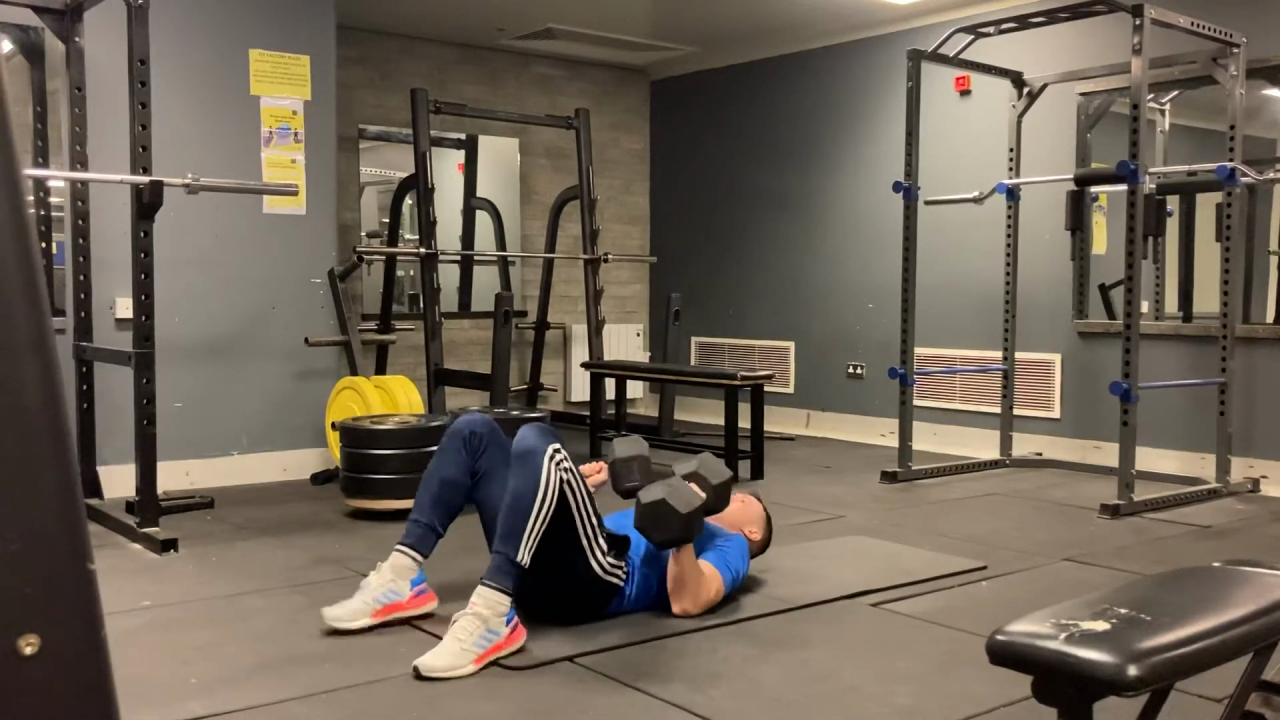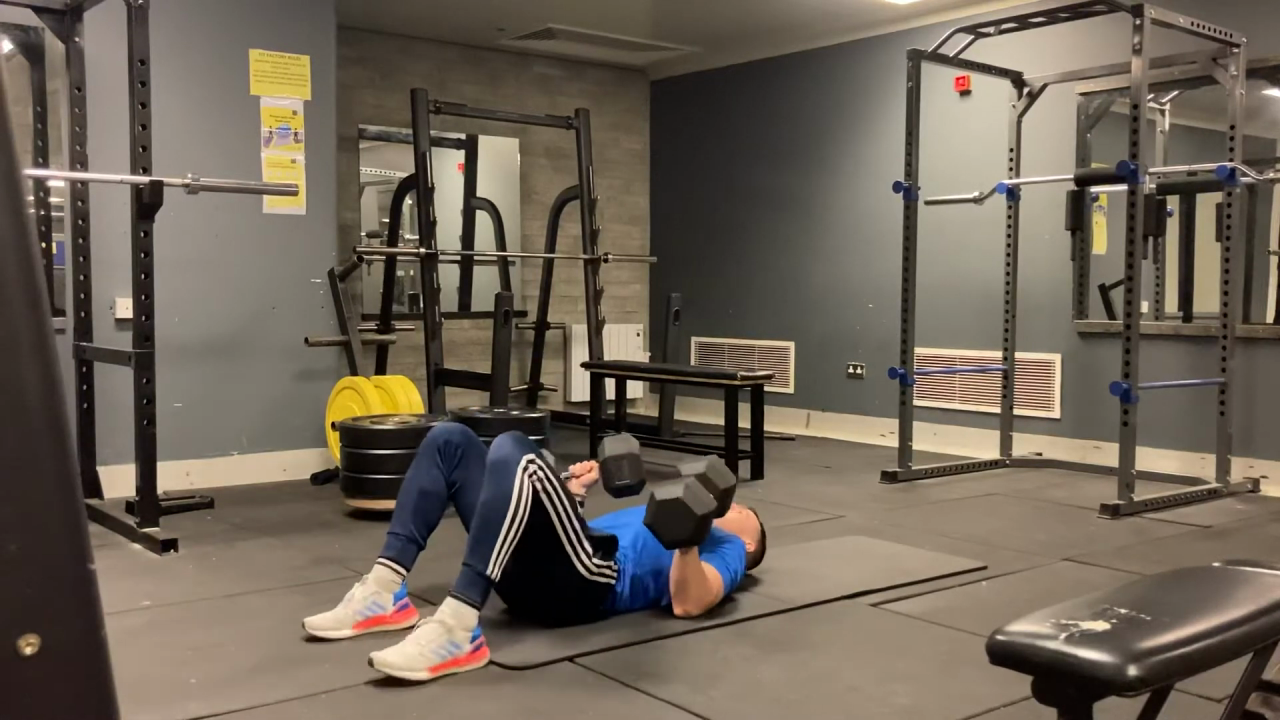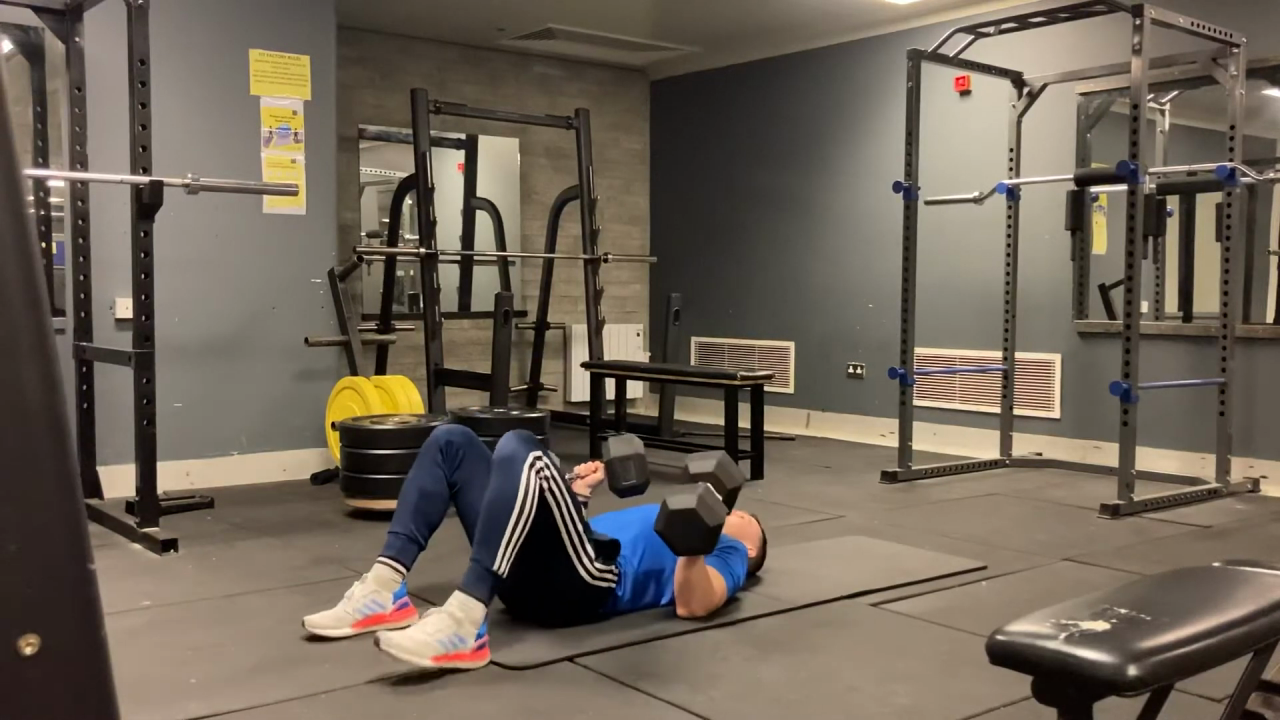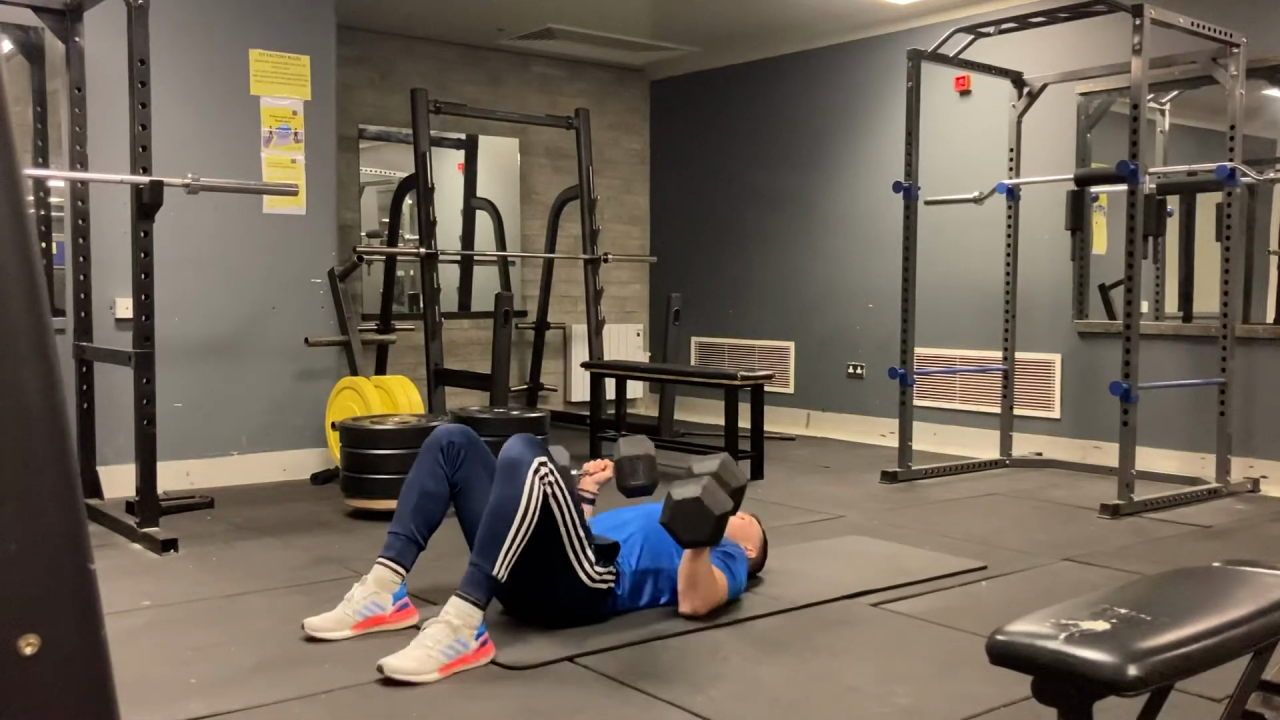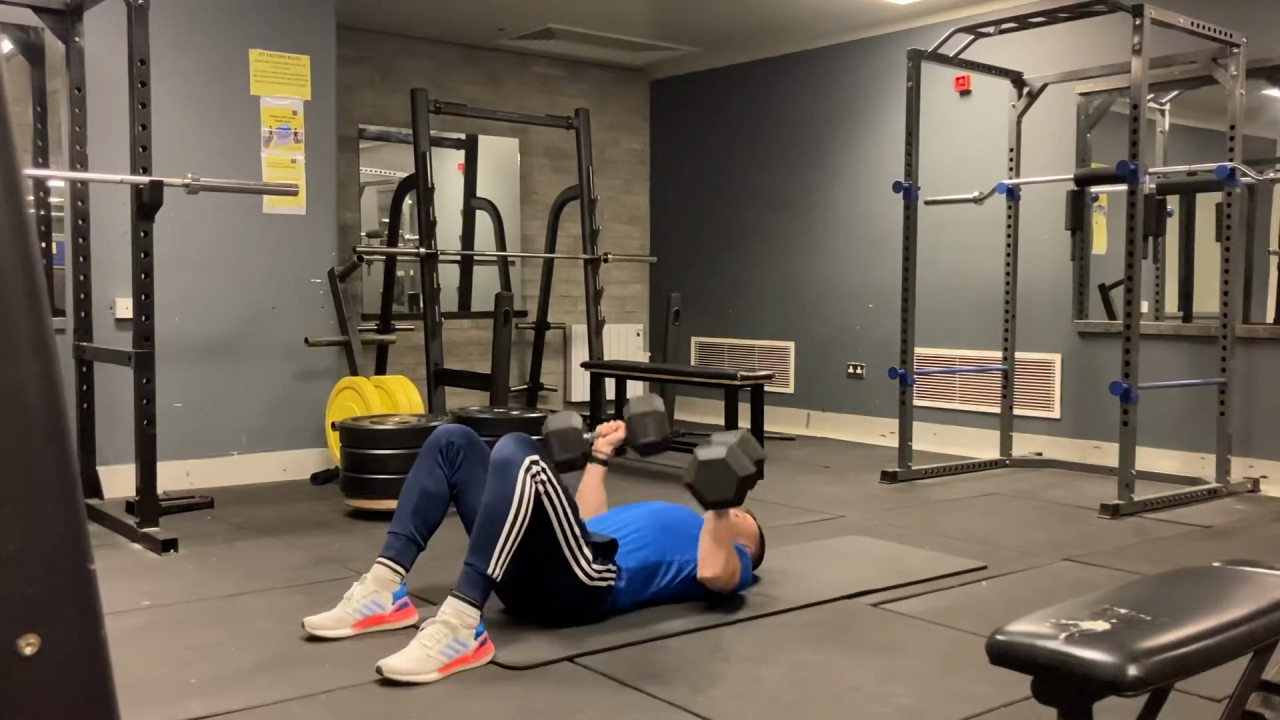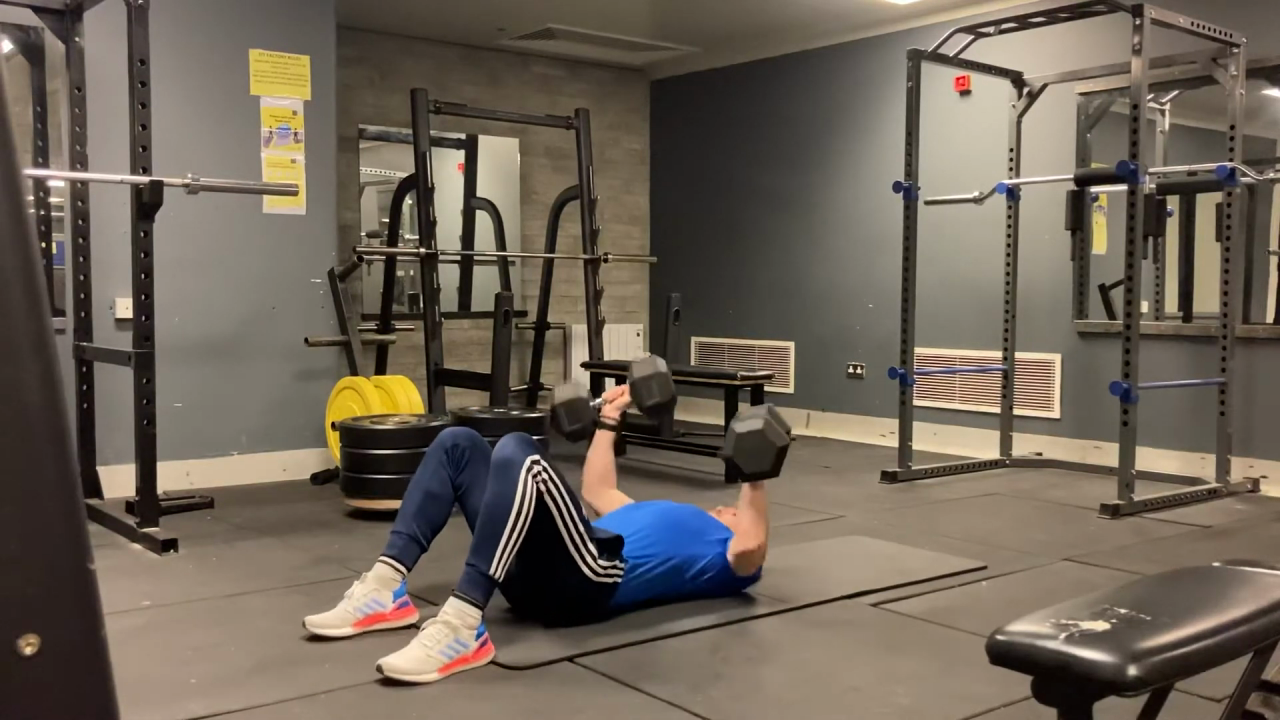
dt=0.3s
person 1, frame 1
left shoulder: (729, 548)
left elbow: (685, 602)
right wrist: (581, 492)
left hip: (593, 579)
right hip: (539, 570)
left knee: (537, 441)
right knee: (473, 431)
left ankle: (492, 617)
right ankle: (402, 581)
person 1, frame 2
left shoulder: (724, 550)
left elbow: (687, 604)
right wrist: (574, 494)
left hip: (585, 583)
right hip: (531, 572)
left knee: (514, 453)
right knee: (449, 441)
left ankle: (458, 628)
right ankle: (385, 593)
person 1, frame 3
left shoulder: (725, 553)
left elbow: (691, 605)
right wrist: (578, 496)
left hip: (584, 583)
right hip: (531, 571)
left knee: (521, 449)
right knee: (451, 440)
left ankle: (464, 622)
right ankle: (385, 590)
person 1, frame 4
left shoulder: (727, 559)
right shoulder: (666, 533)
left elbow: (693, 602)
right wrist: (585, 493)
left hip: (582, 585)
right hip: (528, 574)
left knee: (524, 453)
right knee: (452, 442)
left ankle: (462, 626)
right ankle: (385, 592)
person 1, frame 5
left shoulder: (731, 558)
right shoulder: (674, 529)
left elbow: (712, 572)
right elbow: (586, 521)
right wrist: (600, 456)
left hip: (583, 581)
right hip: (530, 571)
left knee: (517, 452)
right knee: (452, 441)
left ankle: (461, 627)
right ankle: (385, 592)
person 1, frame 6
left shoulder: (729, 562)
right shoulder: (669, 523)
left elbow: (752, 546)
right elbow: (598, 493)
left wrist: (754, 474)
right wrist: (608, 421)
left hip: (592, 578)
right hip: (537, 570)
left knee: (518, 452)
right knee: (458, 443)
left ankle: (462, 626)
right ankle: (387, 591)
